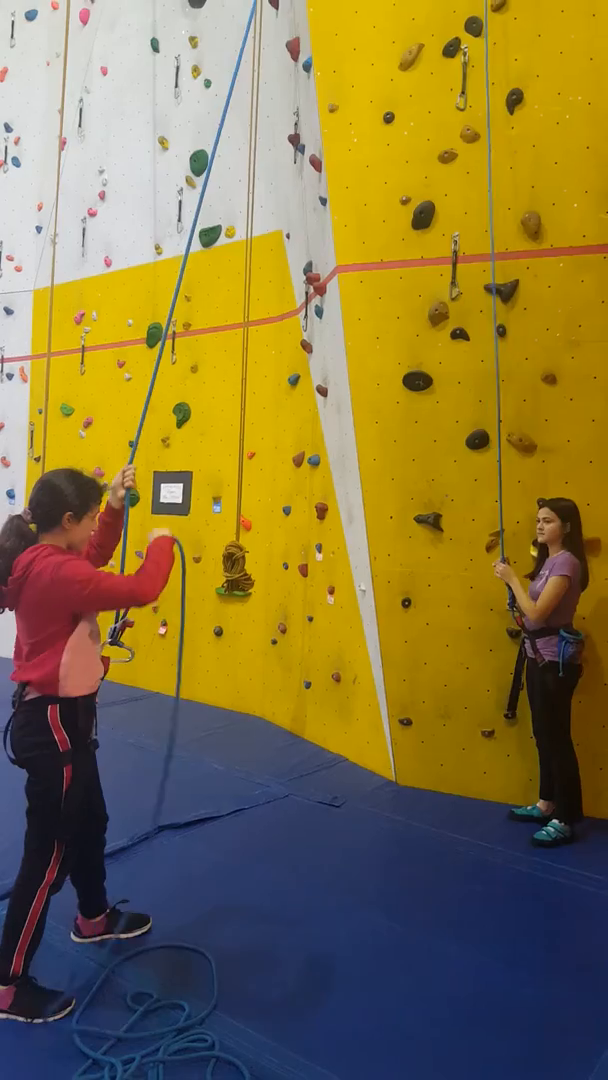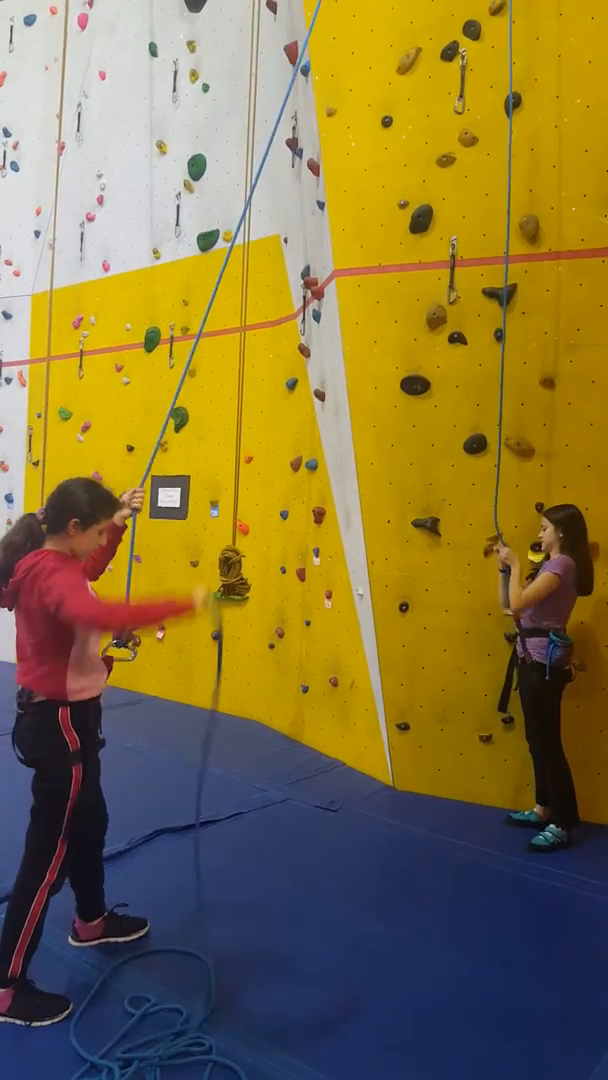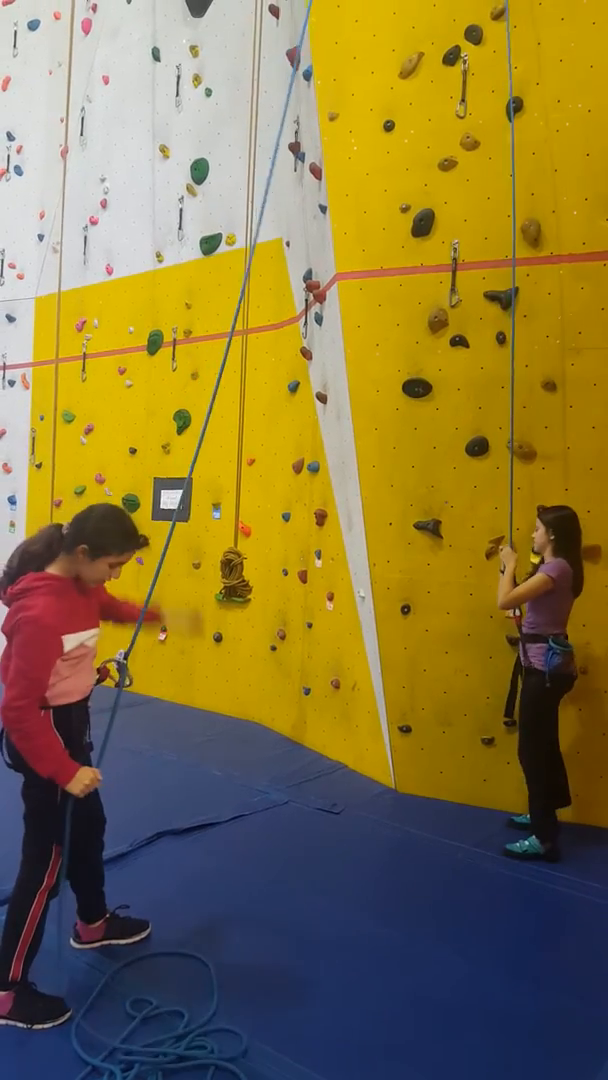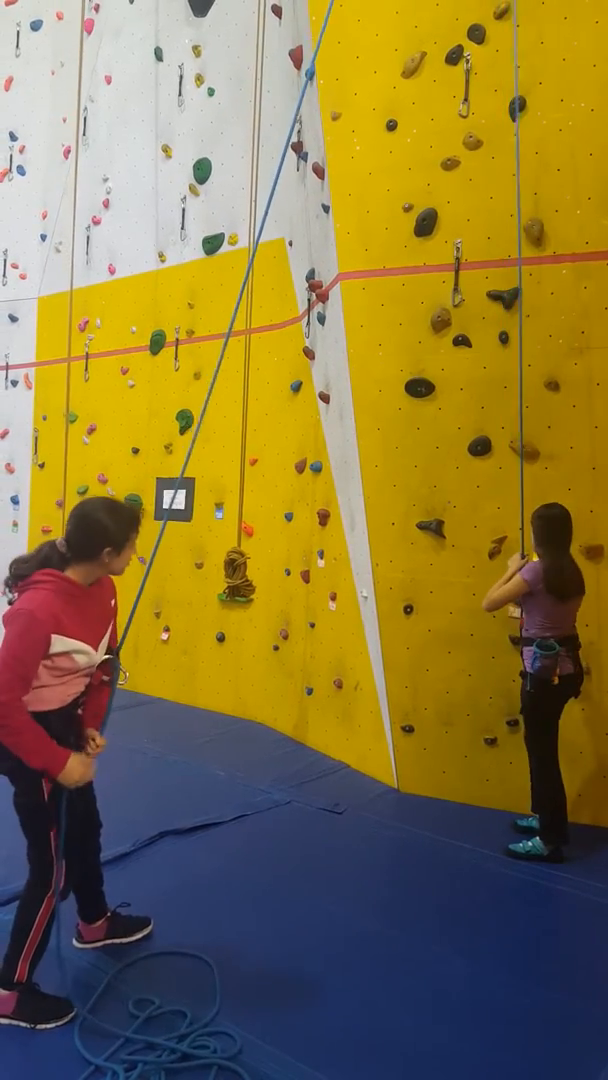
dt=0.5s
person 1, frame 1
right shoulder: (54, 572)
left elbow: (95, 557)
right elbow: (138, 591)
left wrist: (116, 503)
right wrist: (162, 544)
left hip: (65, 717)
right hip: (51, 724)
left knee: (90, 822)
right knee: (48, 852)
left ankle: (94, 917)
person 1, frame 2
left shoulder: (45, 564)
right shoulder: (54, 577)
left elbow: (89, 565)
right elbow: (102, 614)
left wrist: (116, 520)
right wrist: (183, 605)
left hip: (63, 720)
right hip: (59, 726)
left knee: (90, 823)
right knee: (49, 854)
left ankle: (92, 921)
person 1, frame 3
left shoulder: (75, 583)
left elbow: (105, 606)
left wrist: (153, 615)
right wrist: (64, 770)
left hip: (67, 725)
right hip: (45, 735)
left knee: (88, 825)
right knee: (45, 858)
left ankle: (93, 922)
person 1, frame 4
left shoulder: (101, 590)
left wrist: (92, 726)
right wrist: (58, 761)
left hip: (68, 729)
left knee: (84, 830)
right knee: (52, 863)
left ankle: (95, 922)
person 2, frame 1
left shoulder: (566, 562)
right shoulder: (548, 560)
left elbow: (537, 613)
right elbow: (530, 611)
left wrist: (512, 579)
right wrist: (512, 582)
left hip: (556, 660)
right hip: (538, 657)
left knee: (556, 738)
right knee: (543, 736)
left ankle: (565, 820)
right ankle: (547, 805)
person 2, frame 2
left shoulder: (562, 565)
right shoulder: (552, 565)
left elbow: (517, 604)
right elbow: (514, 604)
left wrist: (514, 565)
right wrist: (507, 567)
left hip: (544, 662)
right hip: (535, 659)
left knee: (546, 743)
right knee: (539, 740)
left ankle: (563, 824)
right ankle: (544, 809)
person 2, frame 3
left shoulder: (557, 568)
right shoulder: (548, 568)
left elbow: (505, 601)
right elbow: (510, 601)
left wrist: (510, 566)
right wrist: (506, 566)
left hip: (544, 667)
right hip: (542, 665)
left knee: (531, 751)
right knee: (543, 743)
left ankle: (544, 838)
right ankle: (545, 814)
person 2, frame 4
left shoulder: (537, 569)
right shoulder: (572, 571)
left elbow: (489, 603)
left wrist: (512, 569)
left hip: (543, 668)
right hip: (565, 667)
left knee: (541, 750)
right knee: (542, 745)
left ankle: (550, 840)
right ankle: (547, 817)
